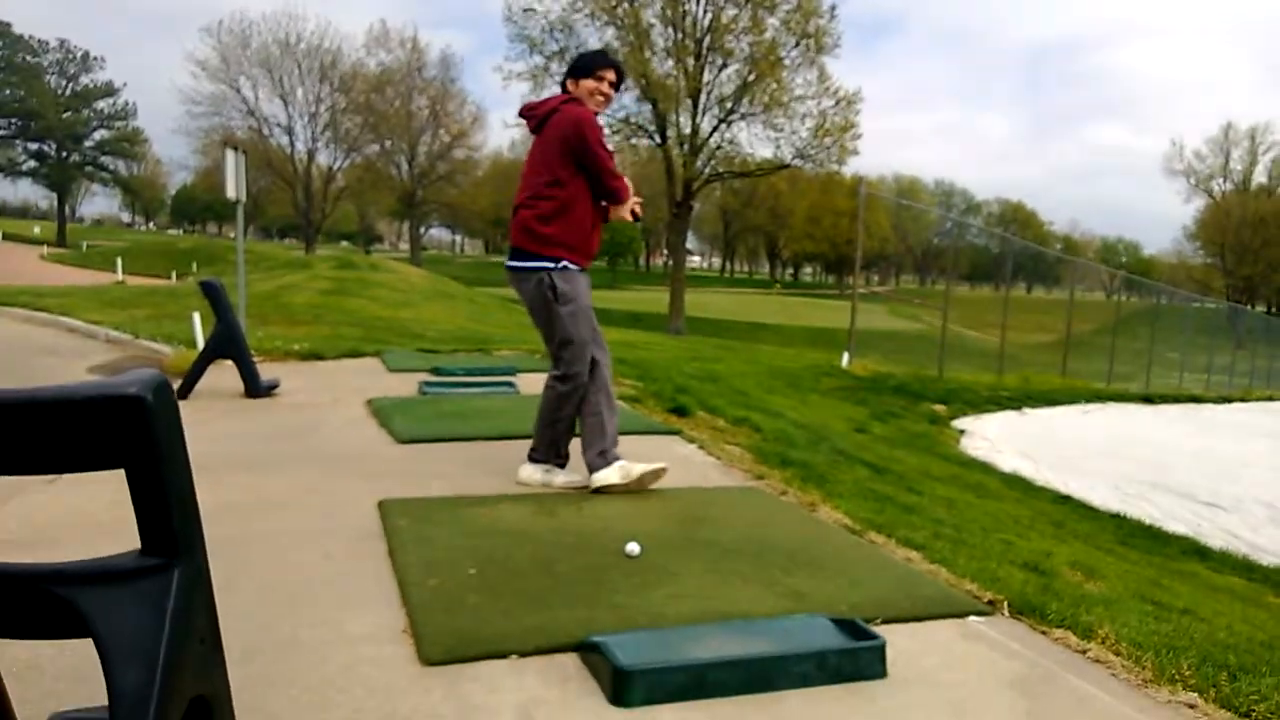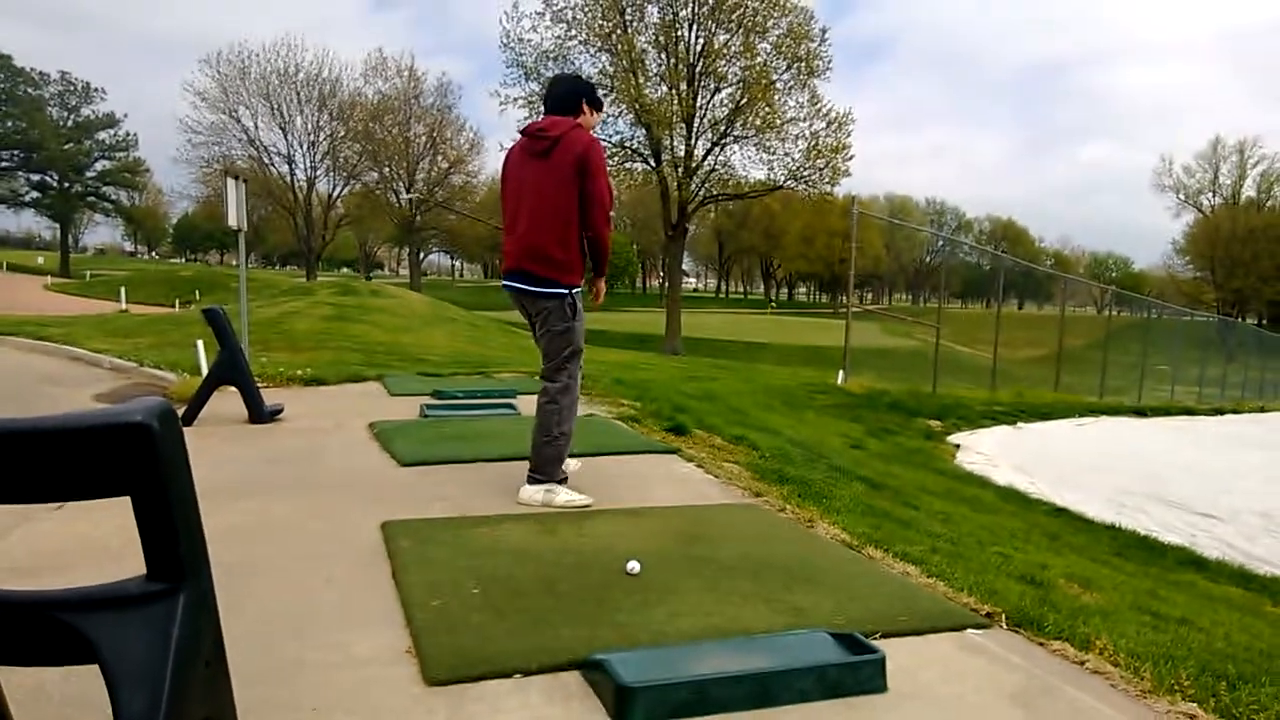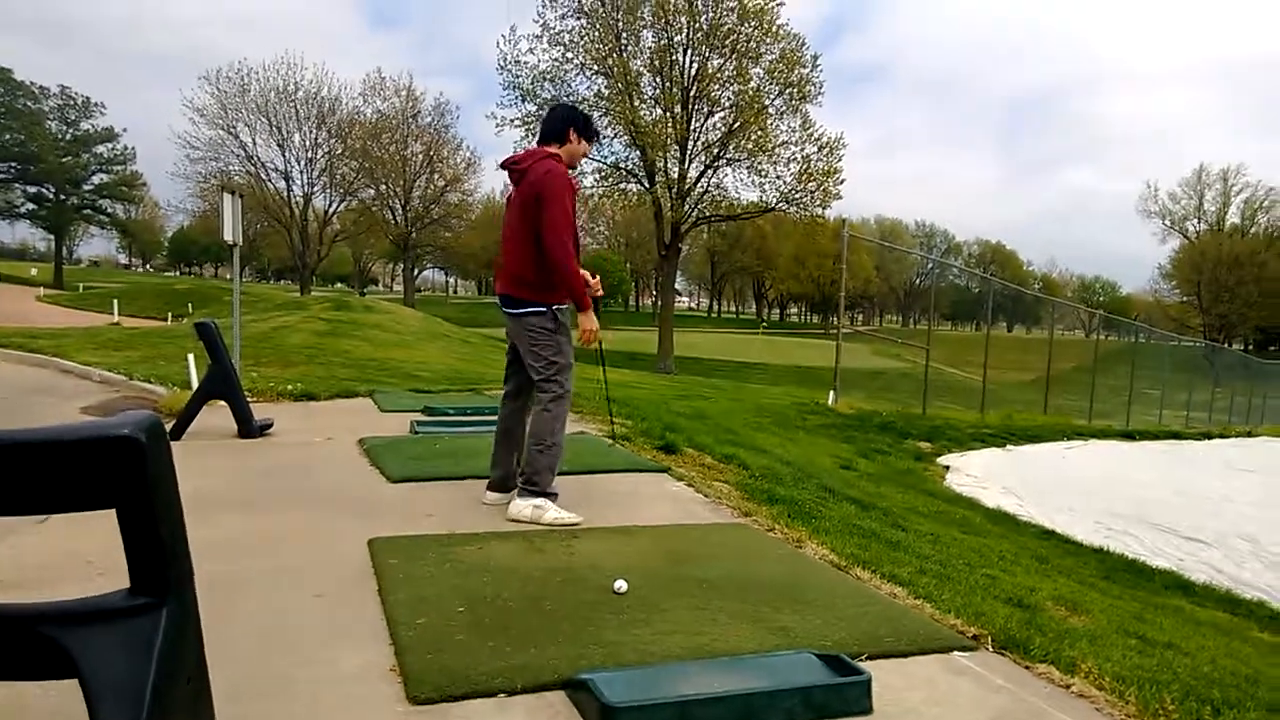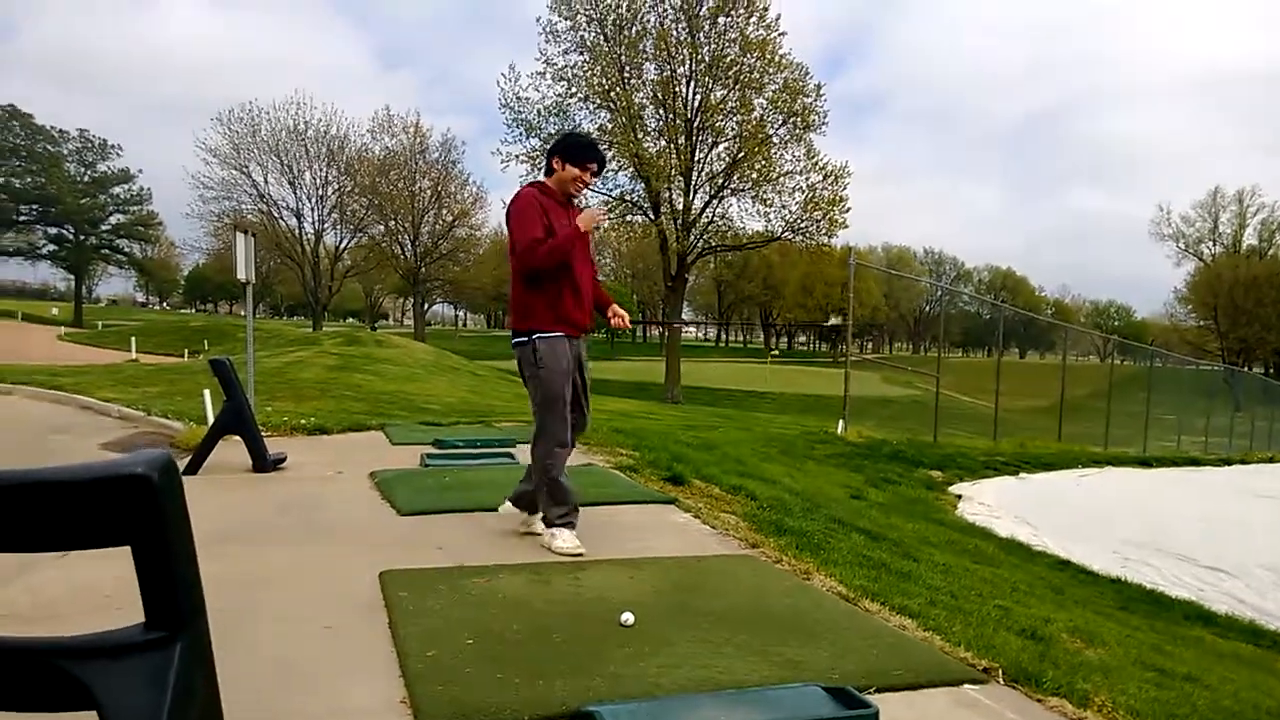
dt=0.5s
person 1, frame 1
left shoulder: (557, 126)
right shoulder: (577, 120)
right elbow: (610, 183)
left wrist: (612, 208)
right wrist: (622, 193)
left hip: (558, 263)
right hip: (547, 263)
left knee: (594, 360)
right knee: (573, 364)
left ankle: (605, 463)
right ankle: (542, 463)
person 1, frame 2
left shoulder: (518, 150)
right shoulder: (585, 146)
right elbow: (597, 219)
right wrist: (599, 273)
left hip: (517, 276)
right hip: (556, 280)
left knee: (560, 370)
right knee: (561, 378)
left ankle: (547, 456)
right ankle: (542, 482)
person 1, frame 3
left shoulder: (525, 175)
right shoulder: (554, 176)
right elbow: (558, 247)
left wrist: (577, 275)
right wrist: (585, 306)
left hip: (515, 299)
right hip: (539, 304)
left knee: (518, 391)
right knee: (554, 392)
left ankle: (502, 484)
right ankle: (533, 495)
person 1, frame 4
left shoulder: (575, 212)
right shoulder: (527, 201)
right elbow: (534, 259)
left wrist: (607, 305)
right wrist: (576, 227)
left hip: (573, 334)
right hip: (540, 336)
left knee: (571, 426)
right knee: (553, 427)
left ankle: (524, 501)
right ankle: (557, 522)
